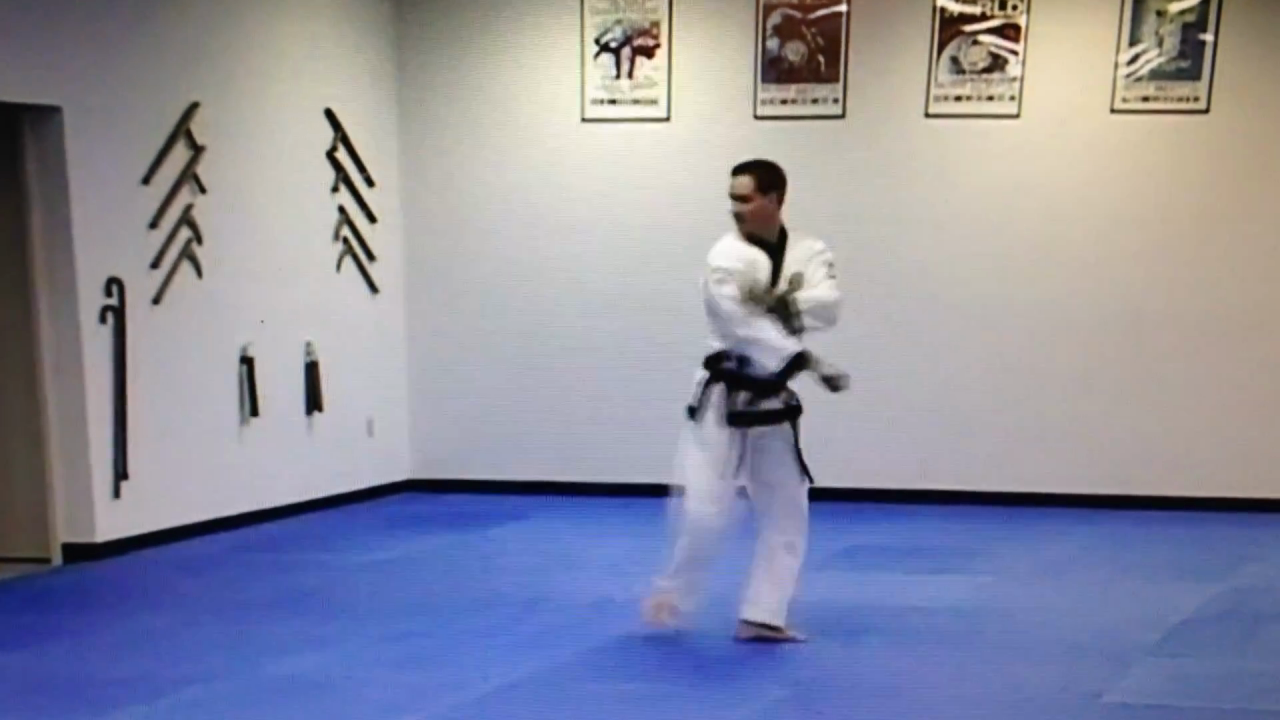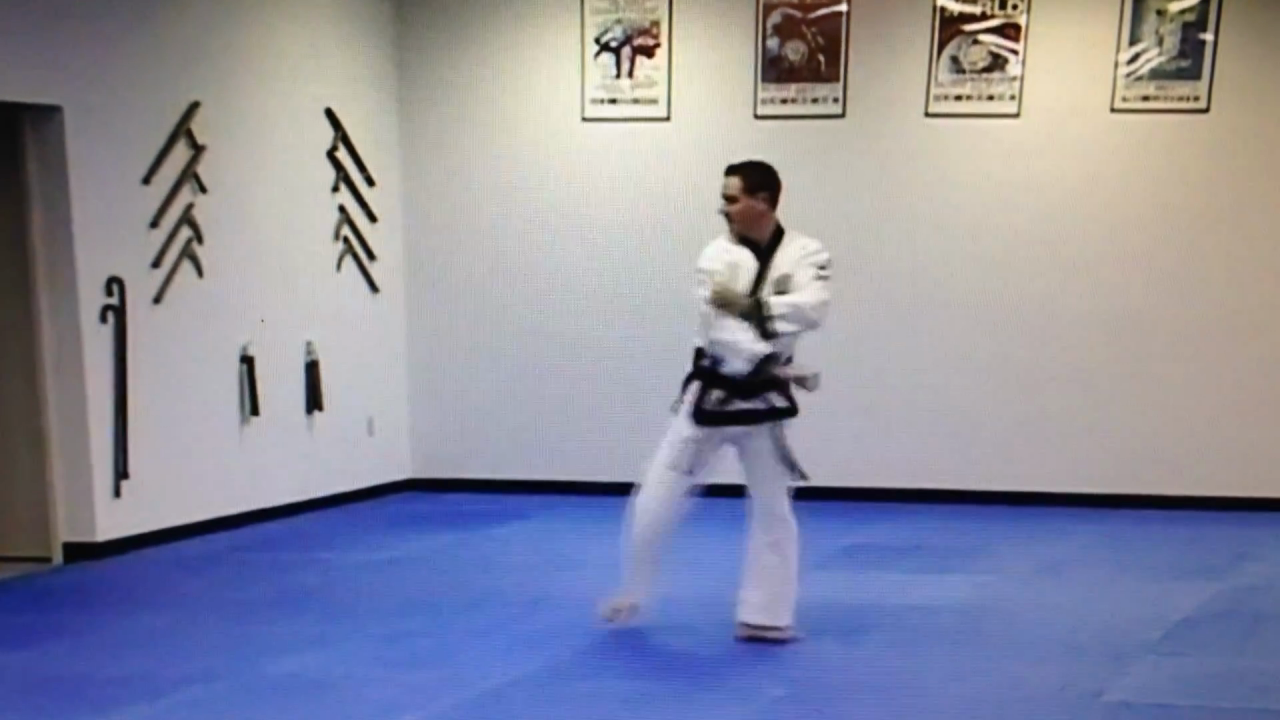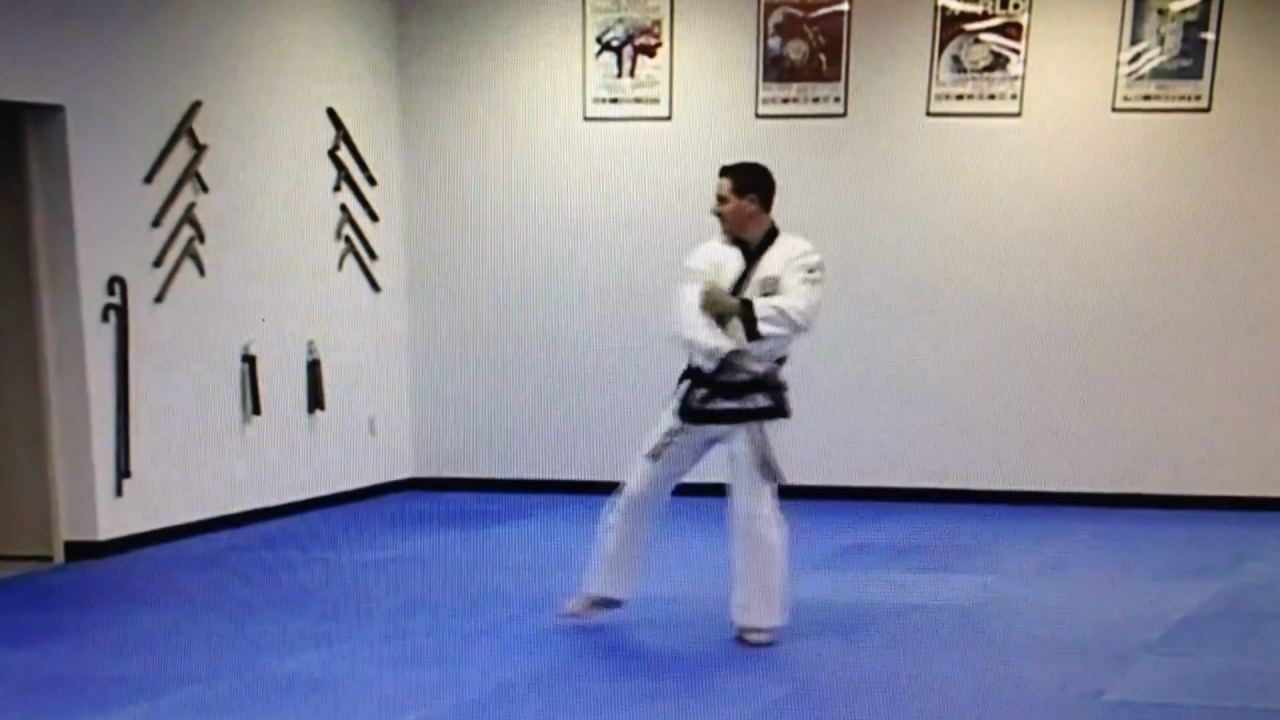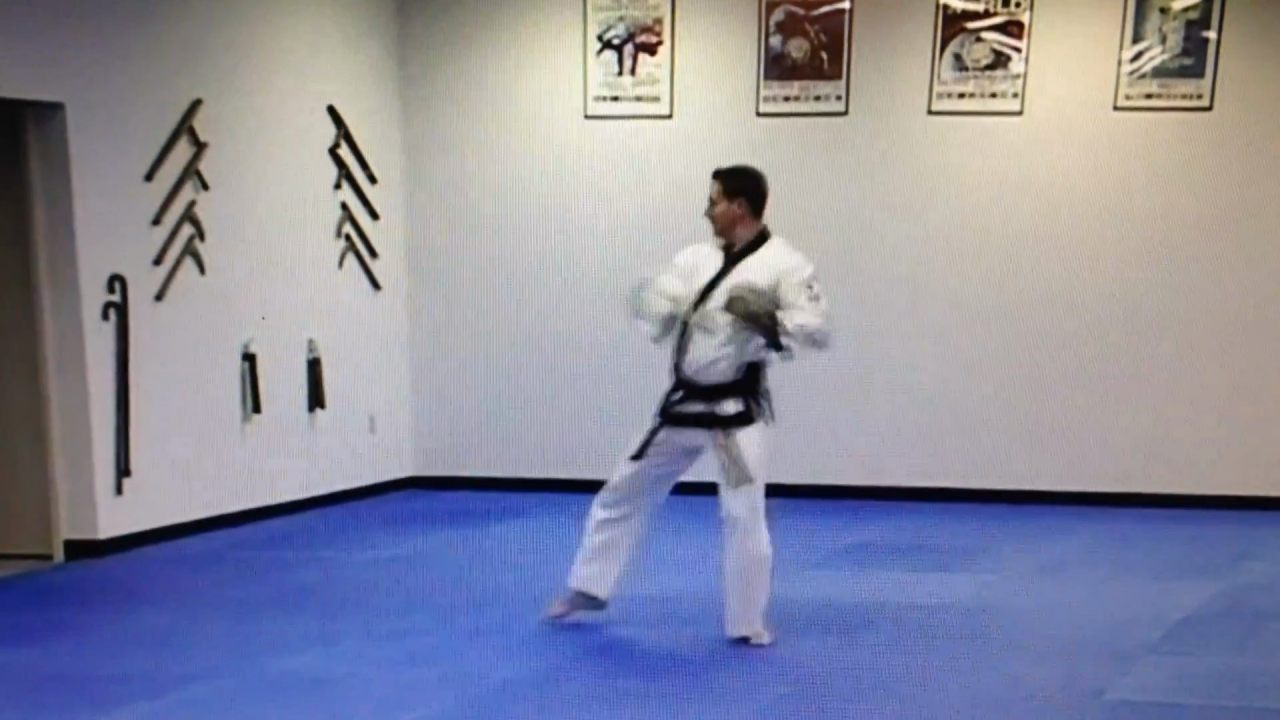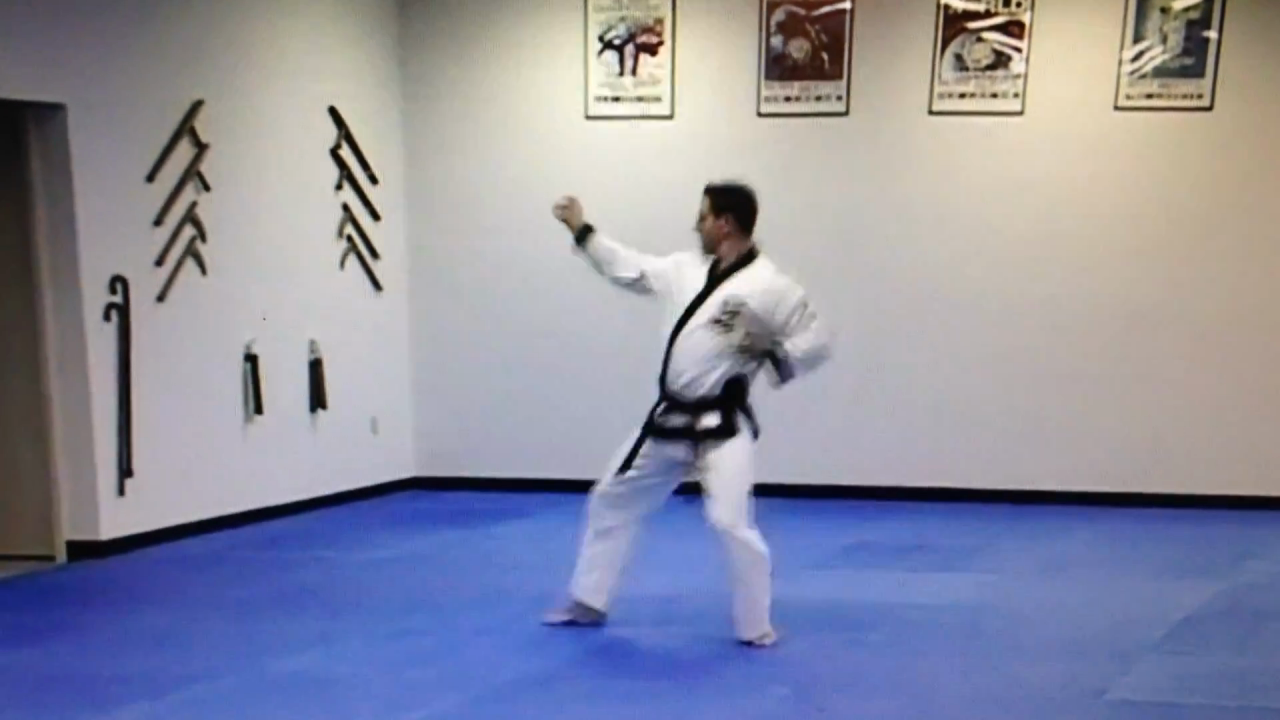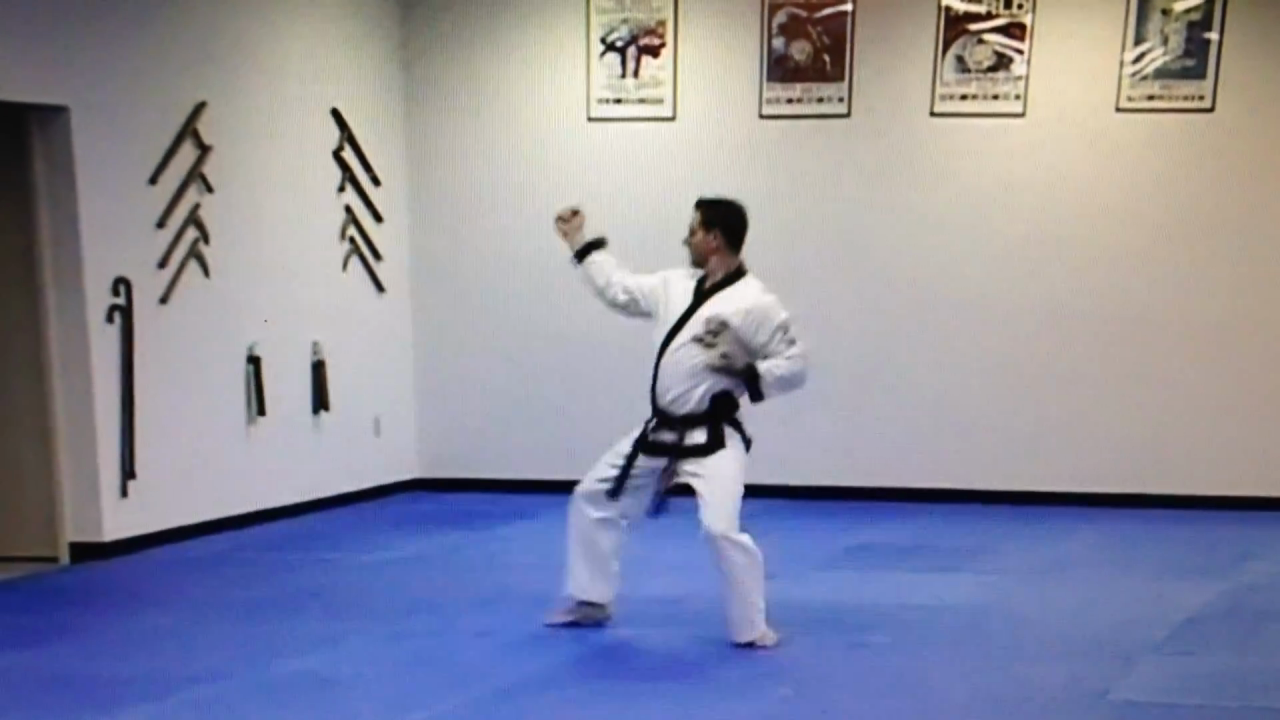
dt=0.1s
person 1, frame 1
left shoulder: (808, 251)
right shoulder: (726, 258)
left elbow: (826, 305)
right elbow: (748, 325)
left wrist: (780, 301)
right wrist: (814, 365)
left hip: (774, 403)
right hip: (725, 398)
left knee: (787, 514)
right knee: (708, 510)
left ankle: (763, 616)
right ankle: (670, 594)
person 1, frame 2
left shoulder: (807, 253)
right shoulder: (716, 257)
left elbow: (811, 310)
right elbow: (720, 327)
left wrist: (750, 306)
right wrist: (776, 367)
left hip: (763, 404)
right hip: (708, 398)
left knee: (774, 515)
right knee: (657, 502)
left ankle: (763, 617)
right ankle: (630, 594)
person 1, frame 3
left shoulder: (799, 256)
right shoulder: (709, 255)
left elbow: (800, 315)
right elbow: (693, 325)
left wrist: (741, 310)
right wrist: (729, 358)
left hip: (753, 405)
right hip: (698, 397)
left knee: (758, 513)
right knee: (638, 494)
left ankle: (758, 619)
right ankle: (604, 588)
person 1, frame 4
left shoulder: (785, 265)
right shoulder: (696, 258)
left elbow: (817, 330)
right elbow: (652, 298)
left wrist: (768, 321)
right wrist: (662, 308)
left hip: (735, 412)
right hip: (683, 404)
left knee: (743, 517)
right knee: (624, 493)
left ankle: (748, 623)
right ankle: (588, 588)
person 1, frame 5
left shoulder: (770, 286)
right shoulder: (687, 267)
left elbow: (816, 345)
right elbow: (629, 270)
left wrist: (771, 354)
right wrist: (581, 230)
left hip: (720, 426)
right hip: (668, 419)
left knee: (730, 522)
right knee: (611, 498)
left ankle: (754, 623)
right ankle: (589, 599)
person 1, frame 6
left shoulder: (755, 304)
right shoulder: (676, 284)
left elbow: (794, 366)
right elbow: (623, 292)
left wrist: (747, 374)
right wrist: (582, 245)
left hip: (711, 440)
right hip: (659, 433)
left knee: (722, 529)
right knee: (593, 500)
left ankle: (751, 627)
right ankle: (590, 601)
